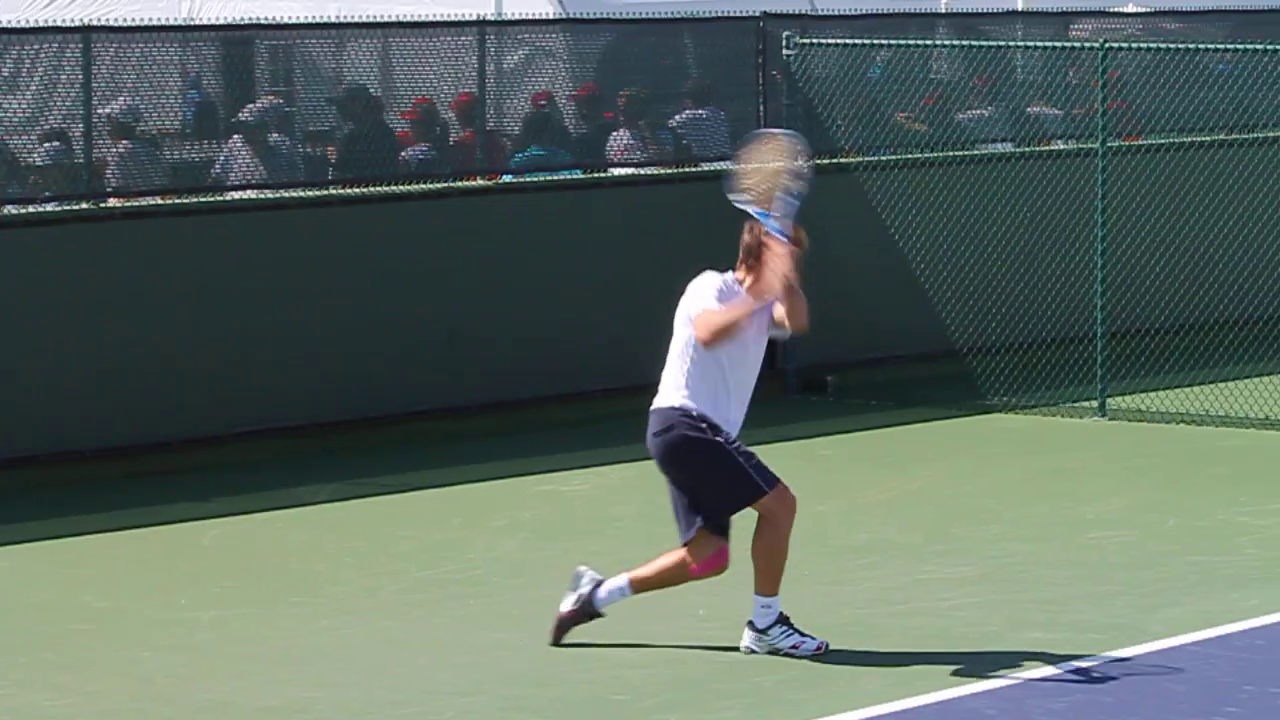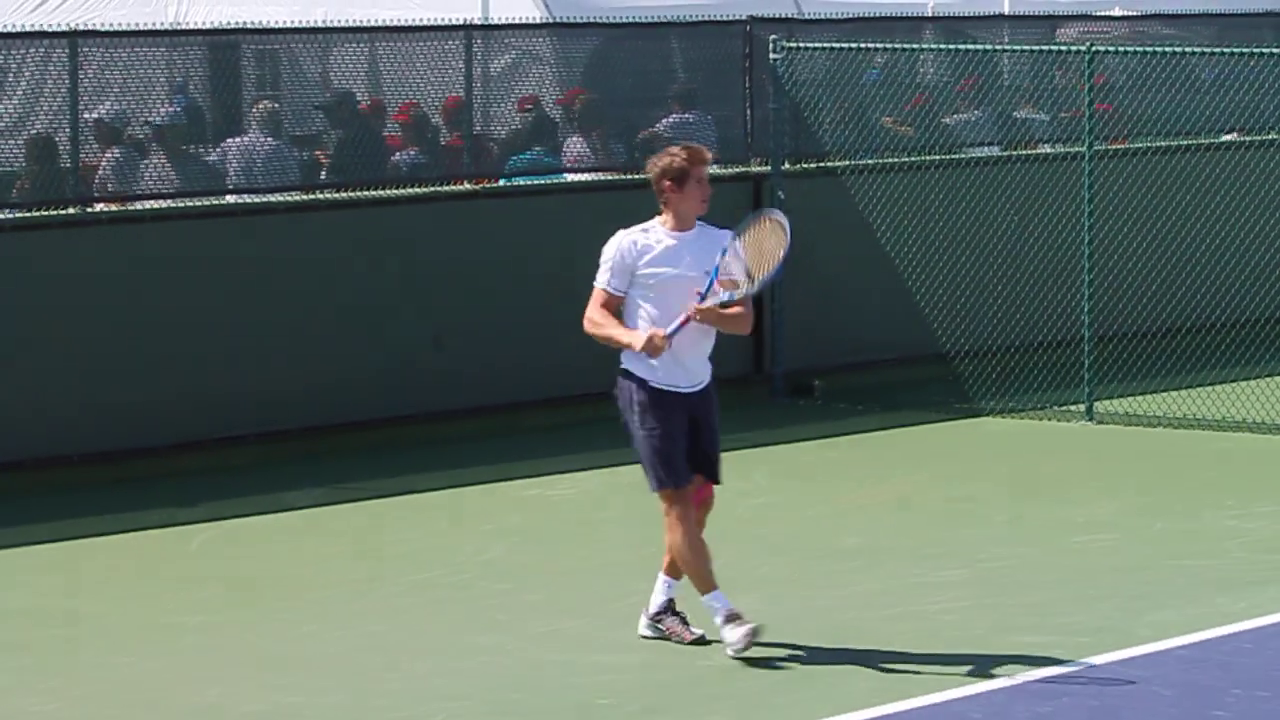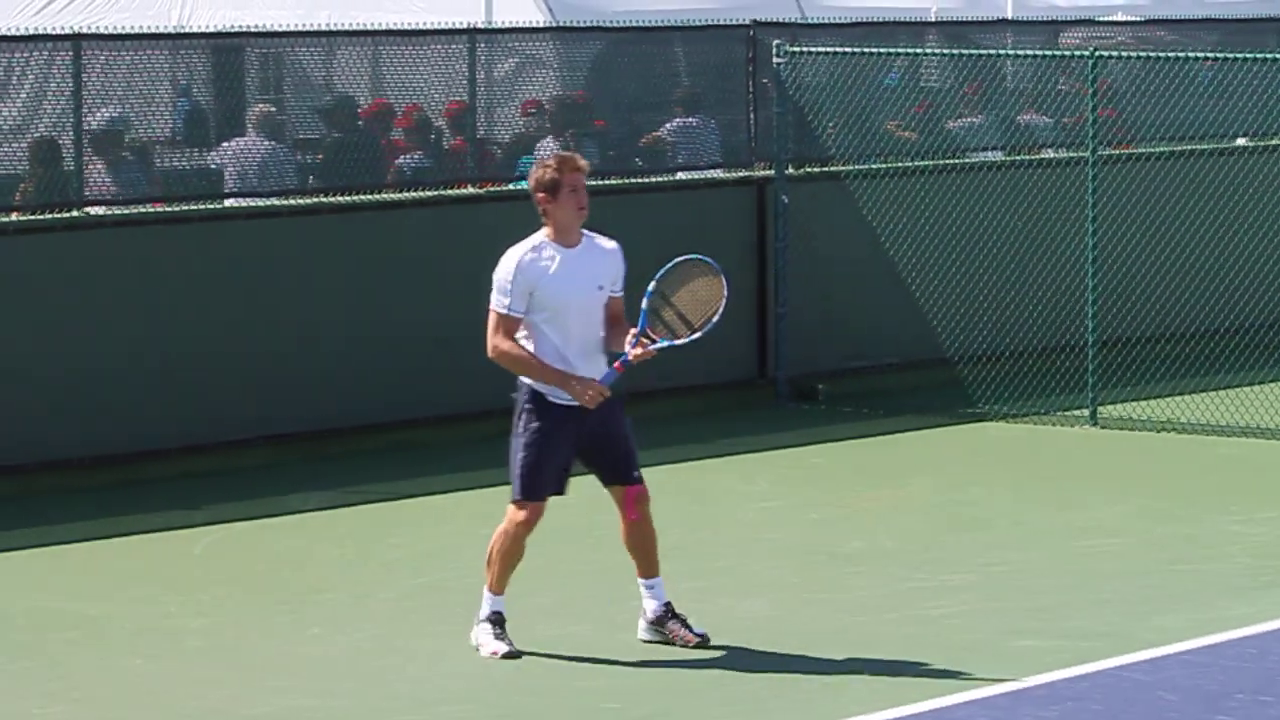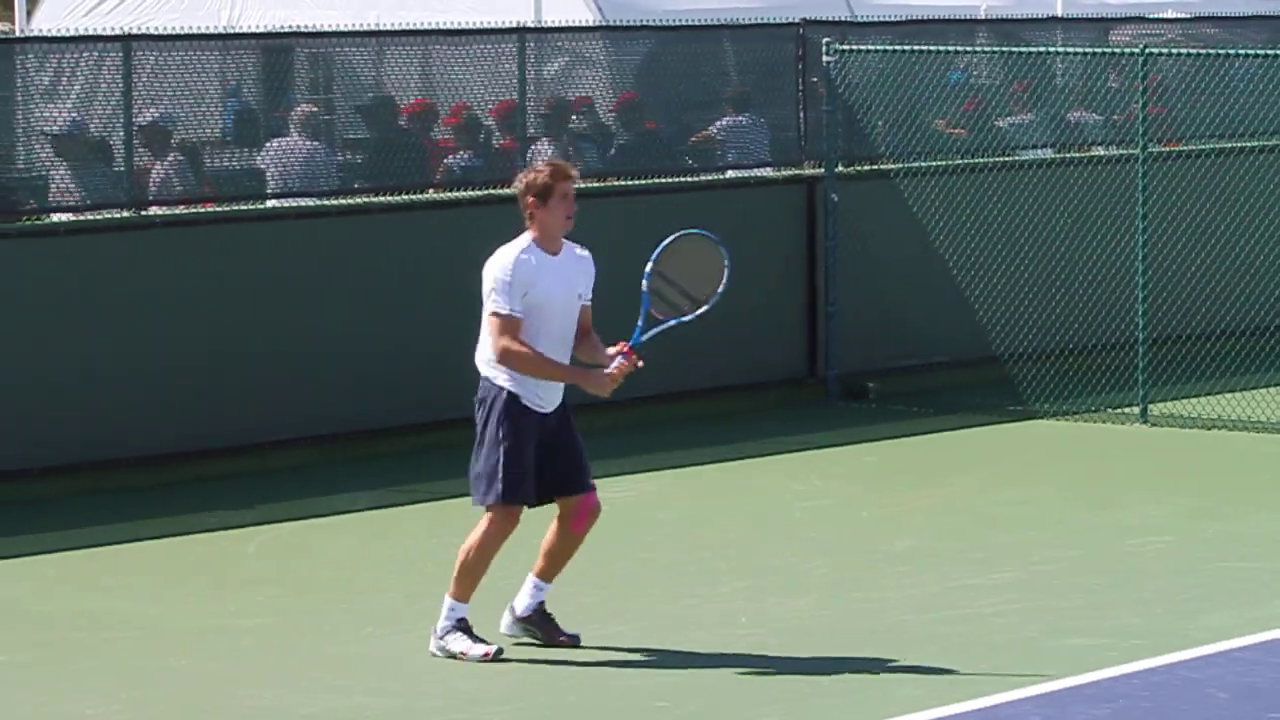
dt=0.5s
person 1, frame 1
left shoulder: (765, 304)
right shoulder: (711, 287)
left elbow: (796, 324)
right elbow: (708, 335)
left wrist: (787, 279)
right wrist: (762, 291)
left hip: (705, 433)
right hip: (684, 426)
left knee: (707, 559)
right knee: (779, 504)
left ankle: (598, 592)
right ankle: (765, 625)
person 1, frame 2
left shoulder: (721, 244)
right shoulder: (627, 245)
left elbow: (744, 319)
right elbow: (594, 318)
left wrist: (714, 316)
right wrist: (633, 336)
left hip: (697, 388)
right hip: (648, 388)
left knee: (700, 500)
right knee: (679, 503)
left ankle: (659, 609)
right ankle: (723, 615)
person 1, frame 3
left shoulder: (608, 253)
right shoulder: (521, 263)
right elbow: (499, 345)
left wrist: (629, 342)
right wrist: (569, 381)
left hip: (598, 398)
right hip: (545, 402)
left knee: (634, 498)
right knee: (526, 513)
left ankle: (656, 610)
right ankle: (490, 616)
person 1, frame 4
left shoulder: (580, 261)
right shoulder: (509, 265)
right elbow: (505, 348)
left wrist: (608, 356)
right wrist: (583, 377)
left hip: (551, 404)
right hip: (509, 399)
left knee: (582, 508)
right knee: (501, 517)
left ankle: (527, 609)
right ankle: (449, 625)
